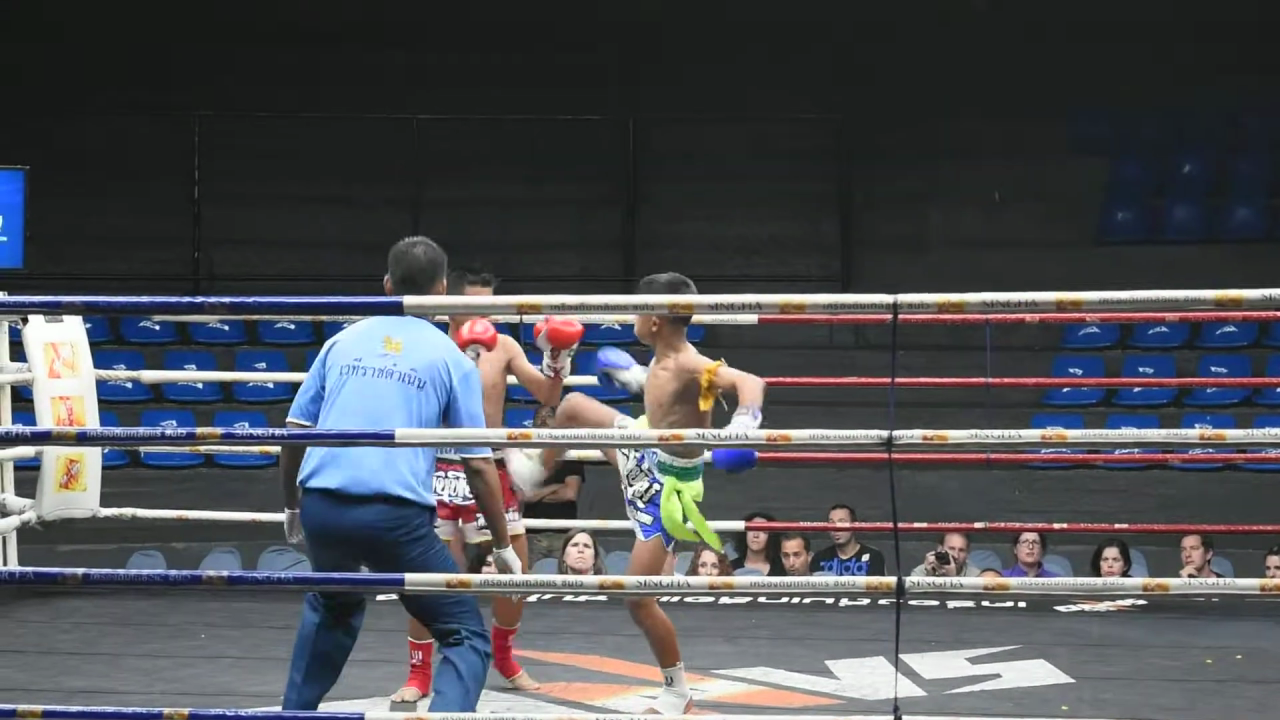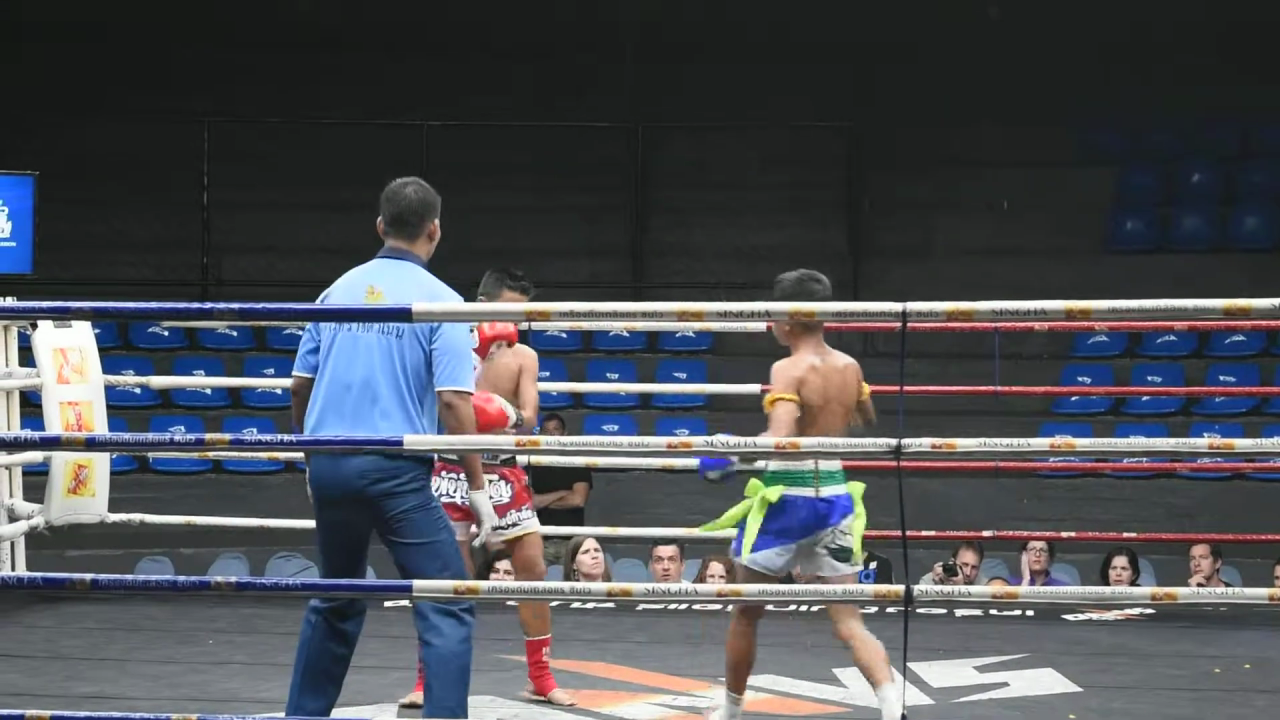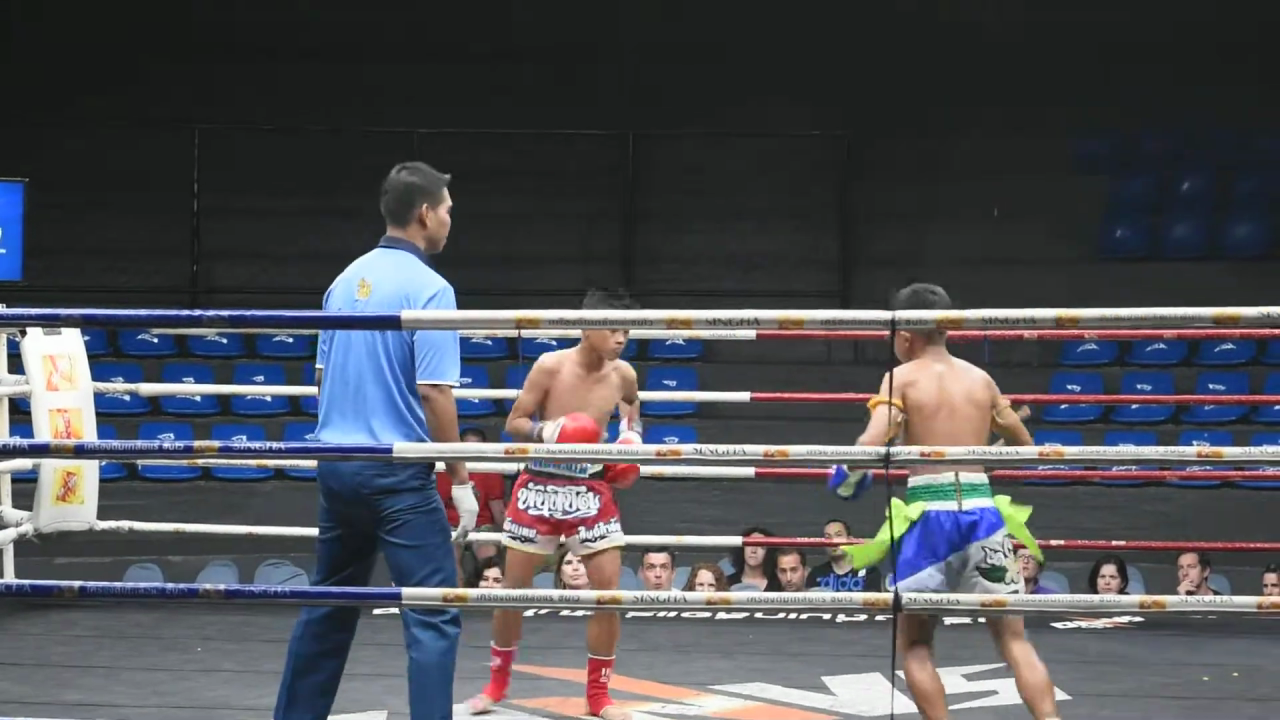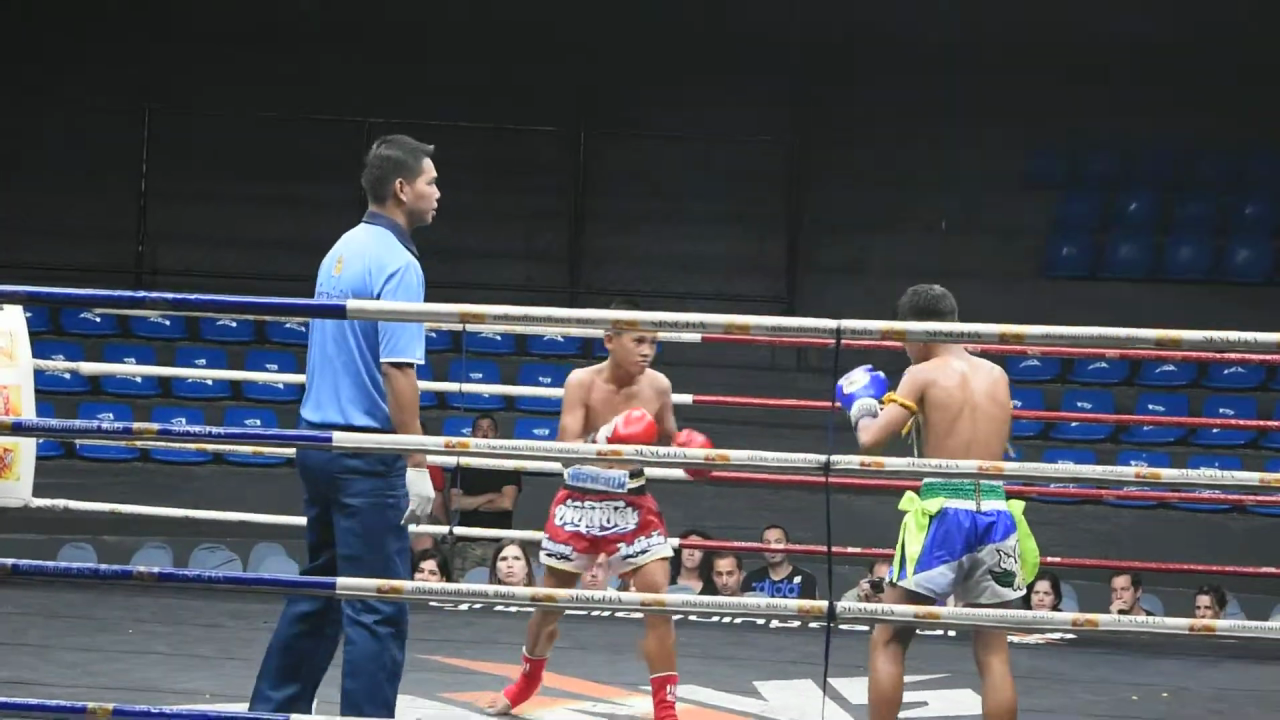
dt=0.5s
person 1, frame 1
left shoulder: (343, 340)
right shoulder: (452, 359)
left elbow: (294, 433)
right elbow: (478, 462)
left wrist: (293, 505)
right wrist: (503, 542)
left hip: (323, 507)
right hip: (395, 515)
left knee: (332, 605)
right knee: (466, 636)
left ankle: (296, 713)
person 1, frame 2
left shoulder: (337, 290)
right shoulder: (440, 300)
left elbow: (300, 387)
right elbow: (454, 403)
left wrist: (312, 459)
right wrist: (478, 488)
left hip: (330, 468)
right hip: (394, 473)
left knee: (335, 602)
right knee: (447, 611)
person 1, frame 3
left shoulder: (346, 279)
right shoulder: (429, 288)
left elbow: (322, 376)
right elbow: (434, 394)
right wrist: (461, 481)
left hip: (337, 465)
right hip: (396, 472)
left knee: (329, 605)
right knee: (433, 614)
person 1, frame 4
left shoulder: (342, 250)
right shoulder: (397, 264)
right elbow: (398, 372)
right wrist: (416, 465)
left hip: (318, 440)
right hip: (364, 452)
left knee: (318, 588)
right knee: (378, 607)
person 2, frame 1
left shoulder: (690, 367)
right shoulder: (664, 359)
left elbow: (751, 384)
left wrist: (743, 426)
right wrist: (631, 375)
left hip: (668, 487)
right hip: (649, 453)
left knee: (639, 599)
right knee: (572, 405)
right ankle: (530, 469)
person 2, frame 2
left shoulder: (789, 370)
right shoulder: (849, 367)
left elbow: (779, 441)
right elbow: (865, 423)
left wrist: (729, 455)
left hip: (787, 499)
right hip: (835, 496)
left knee: (746, 611)
right knee: (847, 620)
person 2, frame 3
left shoulder: (901, 378)
right shoulder: (981, 378)
left elbow: (873, 442)
right elbow: (1023, 444)
left wrist: (851, 473)
left hip: (932, 516)
right hip: (983, 513)
left knee: (915, 644)
right knee: (1015, 641)
person 2, frame 4
left shoulder: (921, 375)
right shoulder: (997, 375)
left elbow: (871, 440)
left wrist: (860, 405)
left hip: (944, 516)
right hip: (995, 517)
left knee: (888, 641)
right knee: (993, 653)
person 3, frame 1
left shoulder: (504, 347)
left elbow: (550, 395)
left wrist: (558, 355)
right wrist: (463, 353)
left hip: (493, 474)
right hip: (445, 475)
left knee: (517, 569)
left ankle: (504, 656)
right ankle: (418, 674)
person 3, frame 2
left shoulder: (525, 356)
left elbow: (528, 419)
left wrist: (506, 413)
right wrist: (478, 348)
left hip: (503, 477)
right hip: (451, 475)
left knee: (533, 571)
left ankle: (541, 678)
right ankle: (426, 680)
person 3, frame 3
left shoulder: (623, 375)
right shoulder: (548, 366)
right elbow: (513, 424)
left wrist: (631, 438)
right wrist: (548, 432)
left hip: (592, 490)
right hip: (541, 486)
left knee: (609, 592)
right knee: (514, 588)
right ankle: (497, 681)
person 3, frame 4
left shoulder: (658, 386)
right shoulder: (581, 382)
left elbow: (668, 438)
left wrist: (687, 450)
right wrist: (606, 438)
left hip: (632, 504)
right hip: (580, 501)
right knee: (550, 603)
right ankle: (525, 683)
